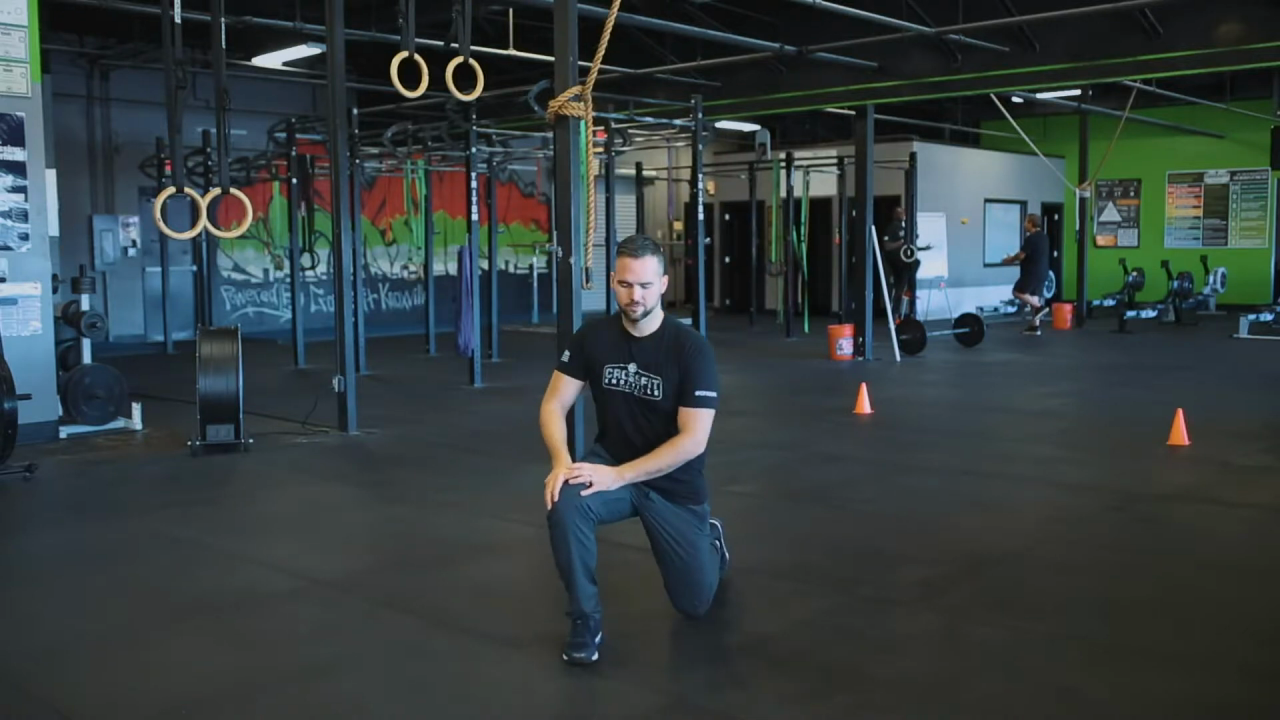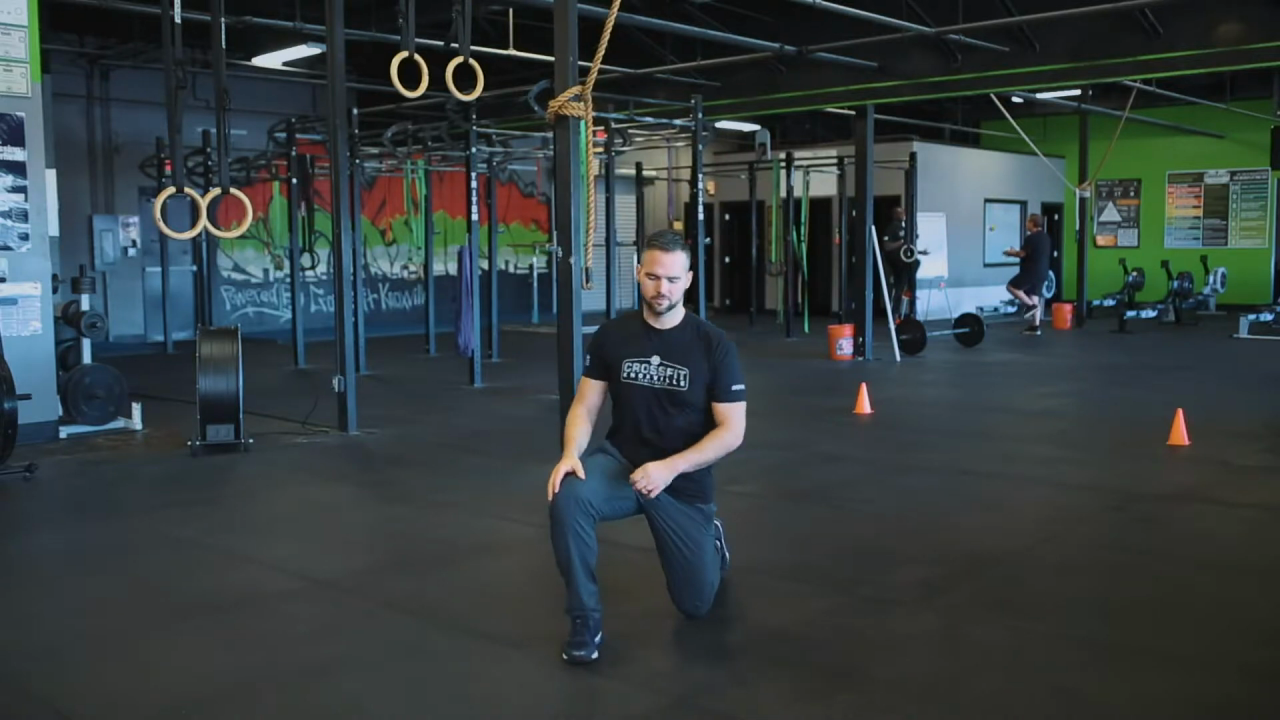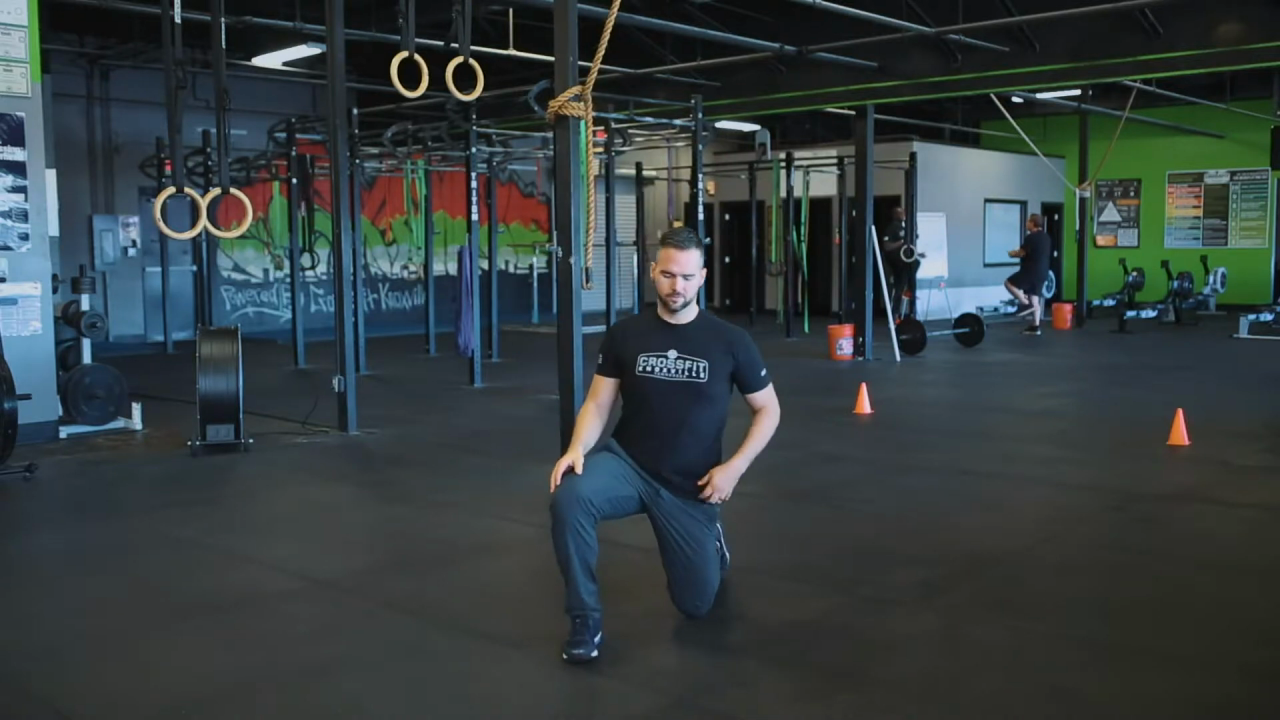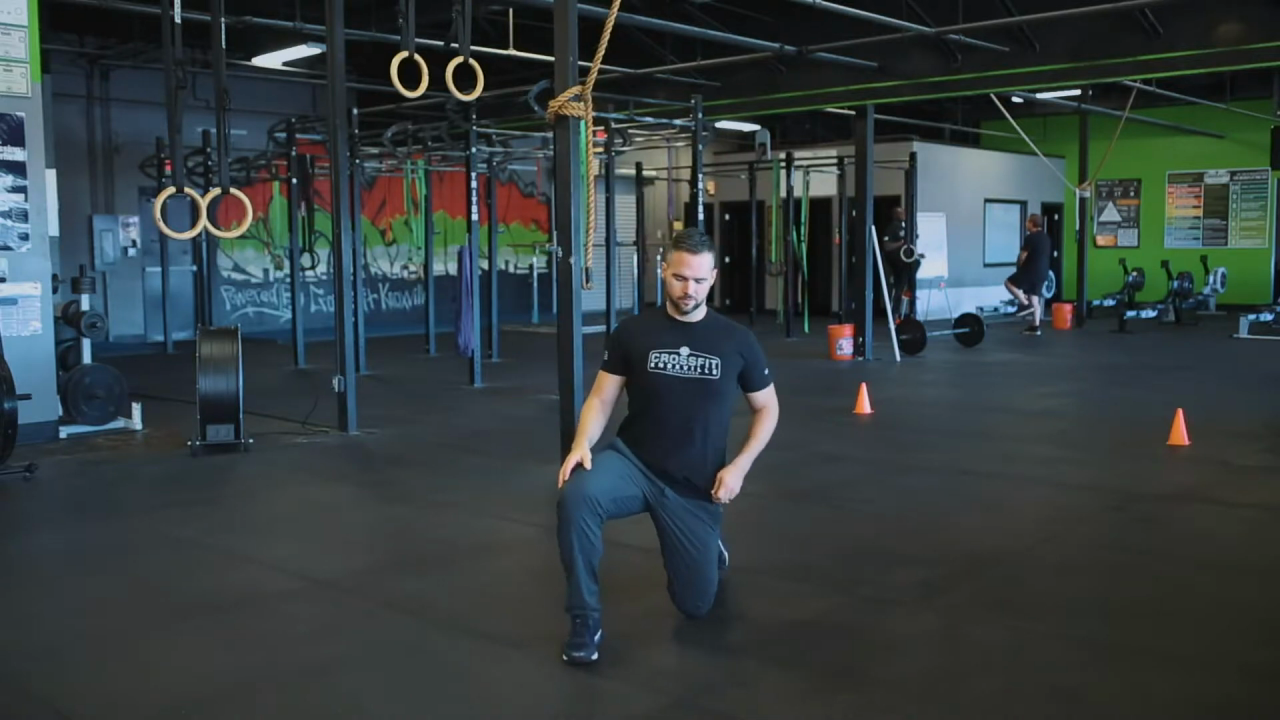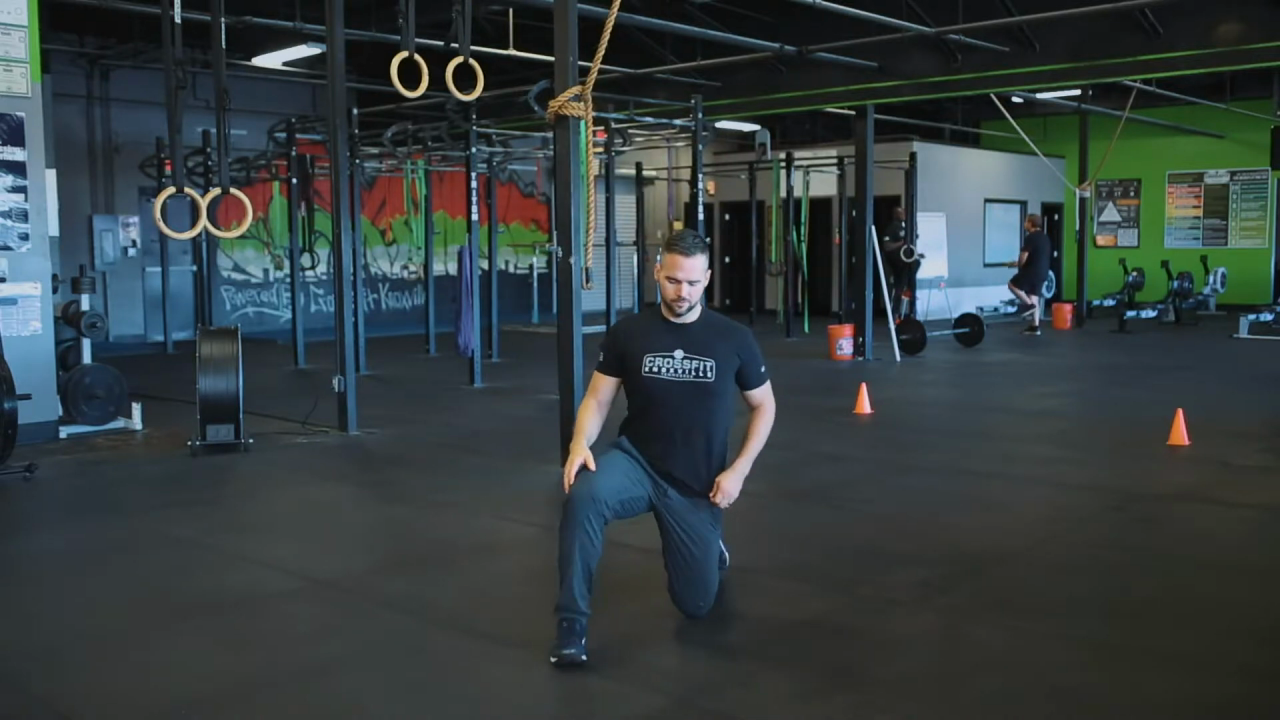
dt=0.2s
person 1, frame 1
left shoulder: (691, 349)
right shoulder: (592, 336)
left elbow: (694, 439)
right elbow: (554, 404)
left wrist: (623, 475)
right wrist: (561, 460)
left hip: (673, 482)
right hip: (610, 463)
left knee: (694, 603)
right knee: (564, 503)
left ankle: (709, 538)
right ankle: (585, 620)
person 1, frame 2
left shoulder: (713, 345)
right shoulder: (612, 335)
left elbow: (732, 430)
right elbow: (585, 407)
left wrist: (670, 467)
right wrist: (570, 456)
left hip: (682, 479)
right hip: (620, 461)
left knee: (696, 603)
right knee: (567, 498)
left ankle: (710, 539)
right ankle: (585, 618)
person 1, frame 3
left shoulder: (730, 341)
right shoulder: (625, 333)
left elbow: (768, 410)
right elbow: (597, 404)
left wrist: (734, 468)
right wrist: (576, 449)
left hip: (691, 485)
right hip: (627, 462)
left knee: (696, 604)
right knee: (568, 497)
left ankle: (710, 543)
right ankle: (585, 618)
person 1, frame 4
left shoulder: (737, 340)
right shoulder: (633, 331)
left elbow: (767, 408)
right elbow: (601, 399)
left wrist: (739, 465)
right wrist: (580, 445)
left hip: (695, 484)
right hip: (632, 461)
left knee: (695, 604)
right knee: (575, 495)
left ankle: (708, 546)
right ankle: (584, 620)
person 1, frame 5
left shoulder: (734, 339)
right shoulder: (628, 333)
left elbow: (763, 406)
right elbow: (597, 399)
left wrist: (738, 469)
right wrist: (580, 446)
left hip: (697, 482)
right hip: (636, 461)
left knee: (696, 604)
right knee: (584, 495)
left ankle: (707, 547)
right ankle: (571, 621)
